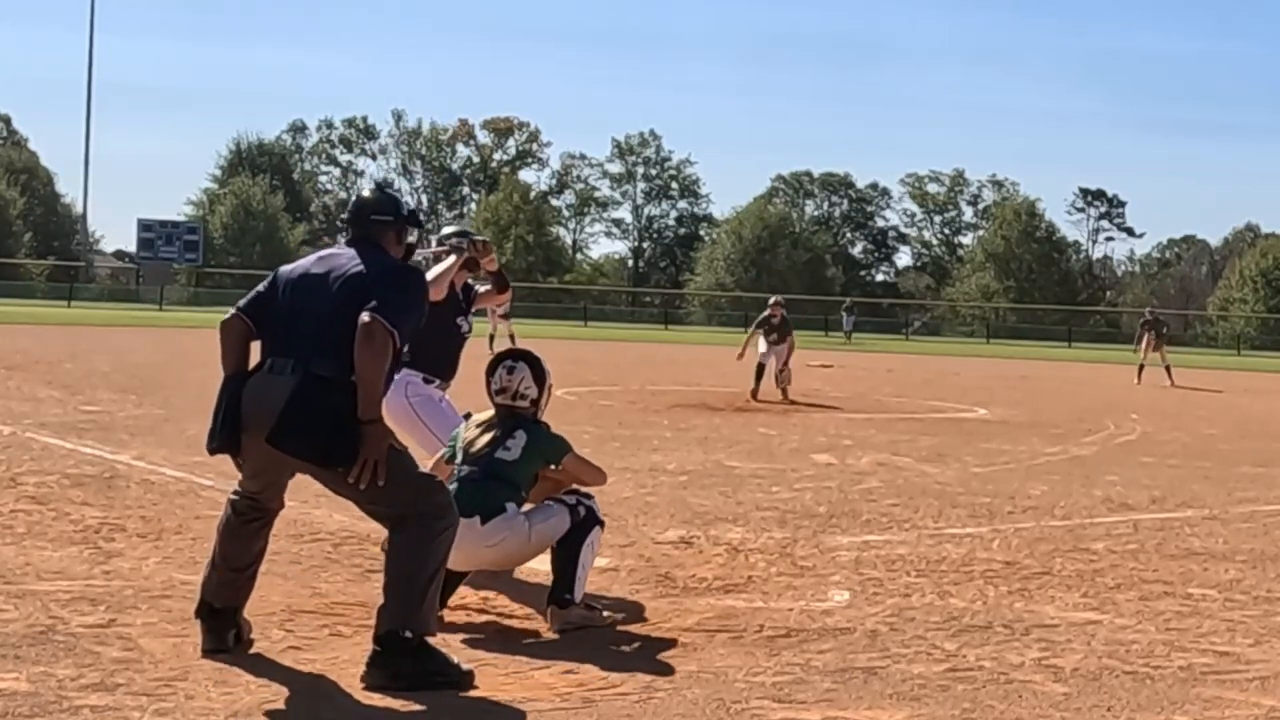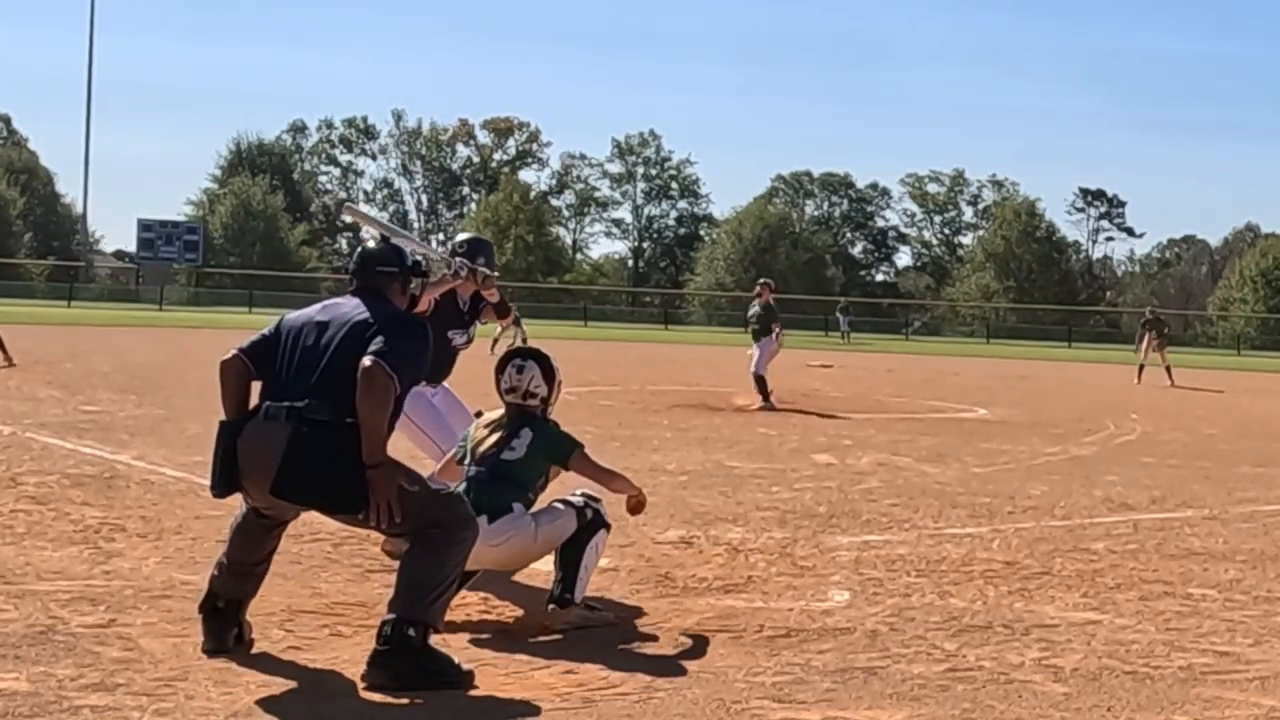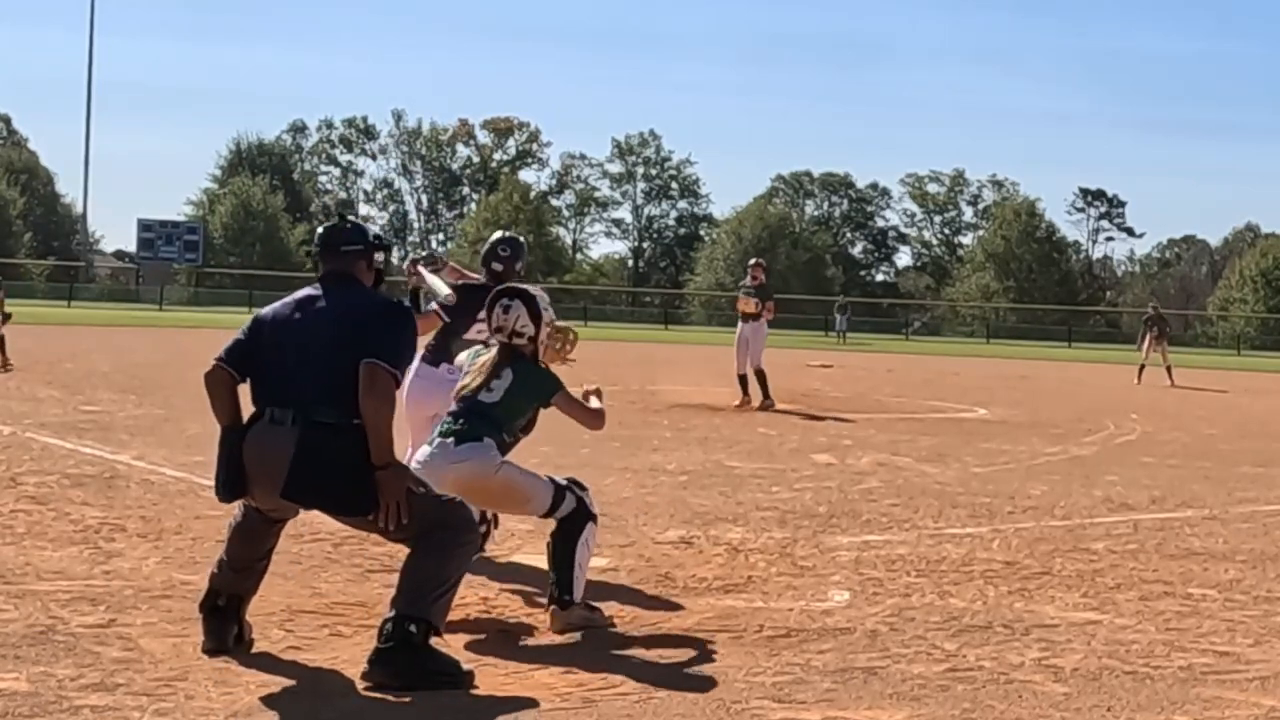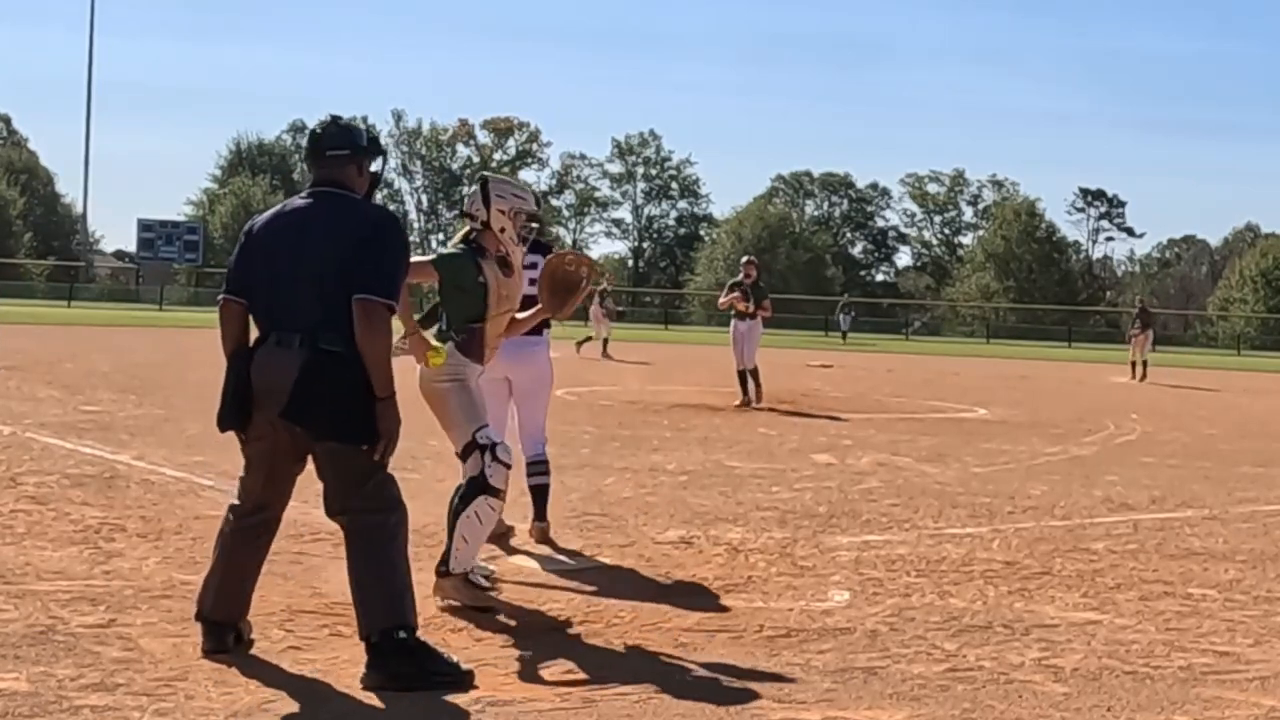
dt=0.7s
person 1, frame 1
left shoulder: (294, 269)
right shoulder: (400, 275)
left elbow: (233, 324)
right elbow: (372, 333)
left wrist: (240, 401)
right wrist: (370, 422)
left hip: (260, 410)
right hip: (323, 415)
left knee: (253, 503)
right knee: (427, 512)
left ankle: (219, 618)
right ankle: (399, 648)
person 1, frame 2
left shoulder: (300, 316)
right shoulder: (405, 324)
left elbow: (233, 363)
right elbow: (373, 374)
left wrist: (242, 440)
right wrist: (376, 465)
left hip: (256, 457)
right hip: (323, 458)
left knee: (266, 505)
right knee: (450, 519)
left ankle: (220, 616)
right ankle: (401, 646)
person 1, frame 3
left shoulder: (274, 312)
right shoulder: (388, 312)
left elbow: (218, 373)
right elbow: (375, 380)
left wrist: (241, 445)
right wrist: (384, 466)
left hip: (260, 459)
right hip: (332, 459)
left knee: (265, 505)
right knee: (453, 525)
left ankle: (222, 615)
right ankle: (402, 645)
person 1, frame 4
left shoulder: (264, 225)
right shoulder: (376, 224)
left elbow: (231, 310)
right elbow: (370, 315)
left wrist: (244, 383)
right wrist: (385, 398)
left hip: (267, 379)
right hip: (335, 382)
left knee: (256, 503)
right knee: (372, 511)
left ankle: (220, 622)
right ankle: (392, 649)
person 2, frame 1
left shoulder: (470, 426)
right shoulder: (539, 435)
left elbow: (433, 478)
right elbow: (598, 477)
right wrist: (550, 474)
right hip: (494, 540)
right knee: (583, 508)
right ankle: (566, 606)
person 2, frame 2
left shoulder: (480, 427)
right shoulder: (546, 434)
left elbow: (444, 474)
right elbow: (610, 479)
right wrist: (634, 490)
right hip: (504, 540)
right knee: (589, 511)
right ankle: (566, 605)
person 2, frame 3
left shoulder: (477, 359)
right shoulder: (535, 376)
right elbow: (594, 420)
right wrist: (594, 399)
left hip: (427, 468)
right hip: (473, 467)
right knee: (574, 502)
right ankle: (568, 605)
person 2, frame 4
left shoulder: (507, 268)
right shoulder: (464, 260)
left elbow: (506, 329)
left wrist: (546, 309)
right wrist: (412, 333)
left hip: (466, 373)
right hip: (447, 371)
left knee: (481, 469)
right knee: (491, 464)
left ankle: (457, 566)
right ankle: (452, 573)
person 3, frame 1
left shoulder: (466, 293)
right shoulder: (442, 287)
left elbow: (502, 293)
right elbow: (432, 289)
left wrist: (488, 258)
right wrist: (457, 255)
left hip: (433, 392)
right hip: (411, 390)
person 3, frame 2
left shoulder: (475, 301)
right shoulder: (441, 296)
left elbow: (503, 316)
left wrist: (490, 292)
right wrist: (452, 281)
left hip: (433, 388)
right hip: (406, 390)
person 3, frame 3
left shoulder: (467, 292)
left elbow: (419, 326)
left wrist: (416, 285)
right wrist: (449, 269)
left hip: (428, 378)
left knee: (422, 450)
person 3, frame 4
right shoulder: (551, 255)
left hip: (493, 349)
right hip: (532, 351)
left knee: (489, 436)
right knee: (534, 437)
left ankle: (492, 522)
right ankle: (540, 523)
